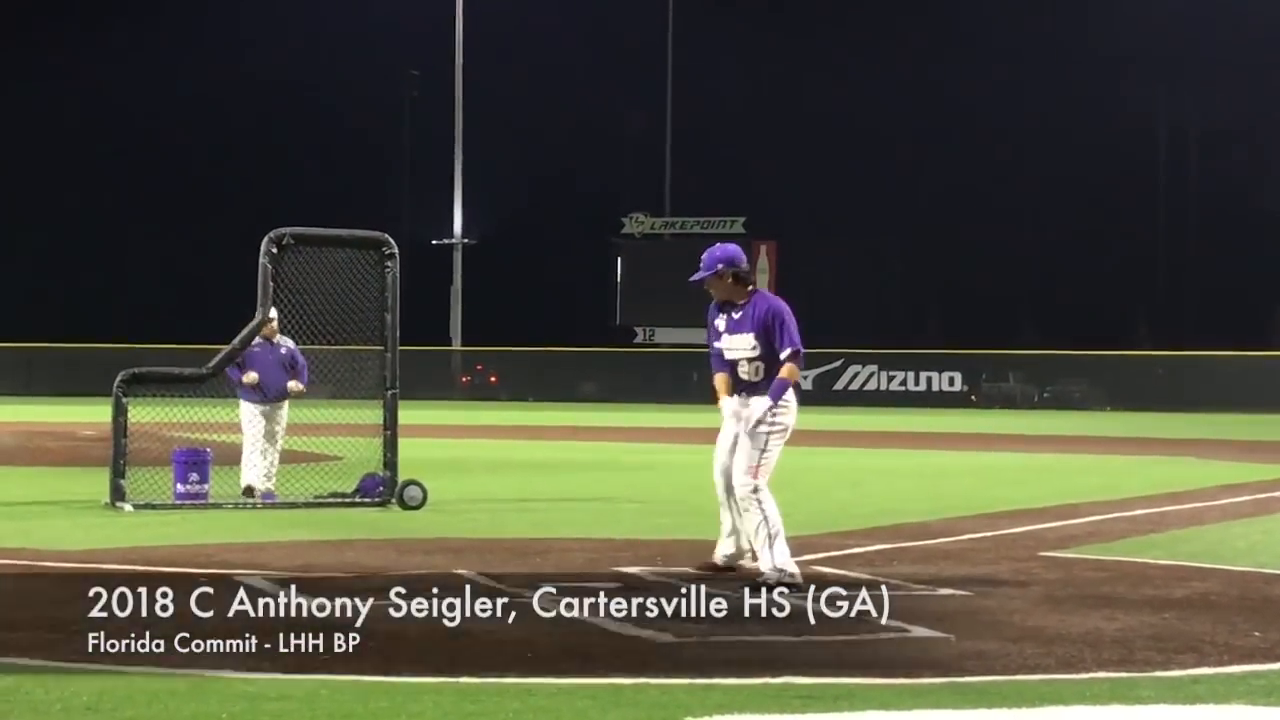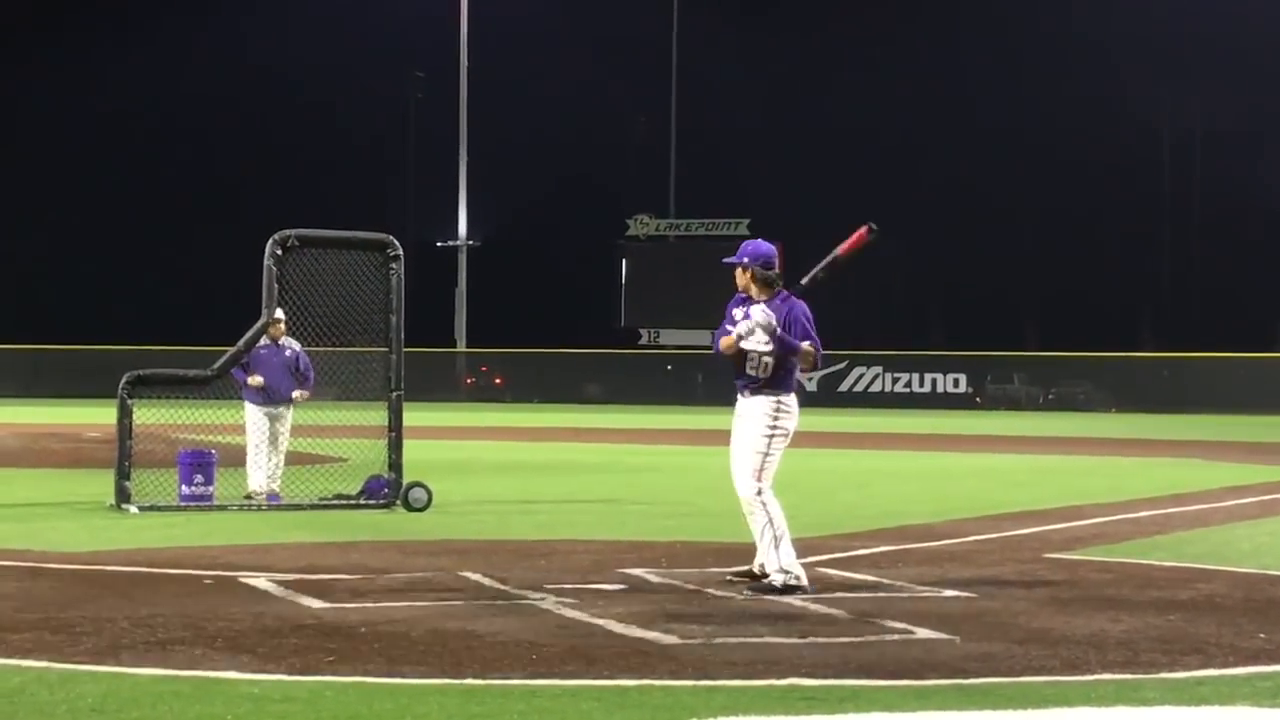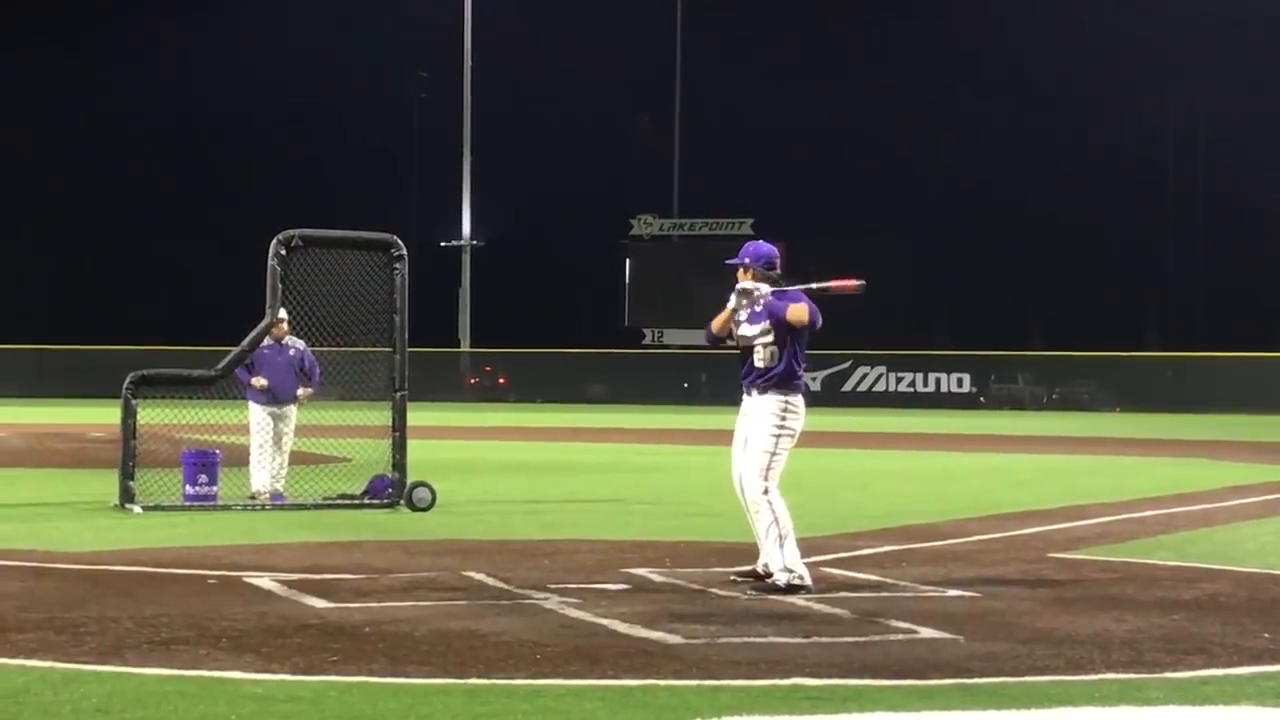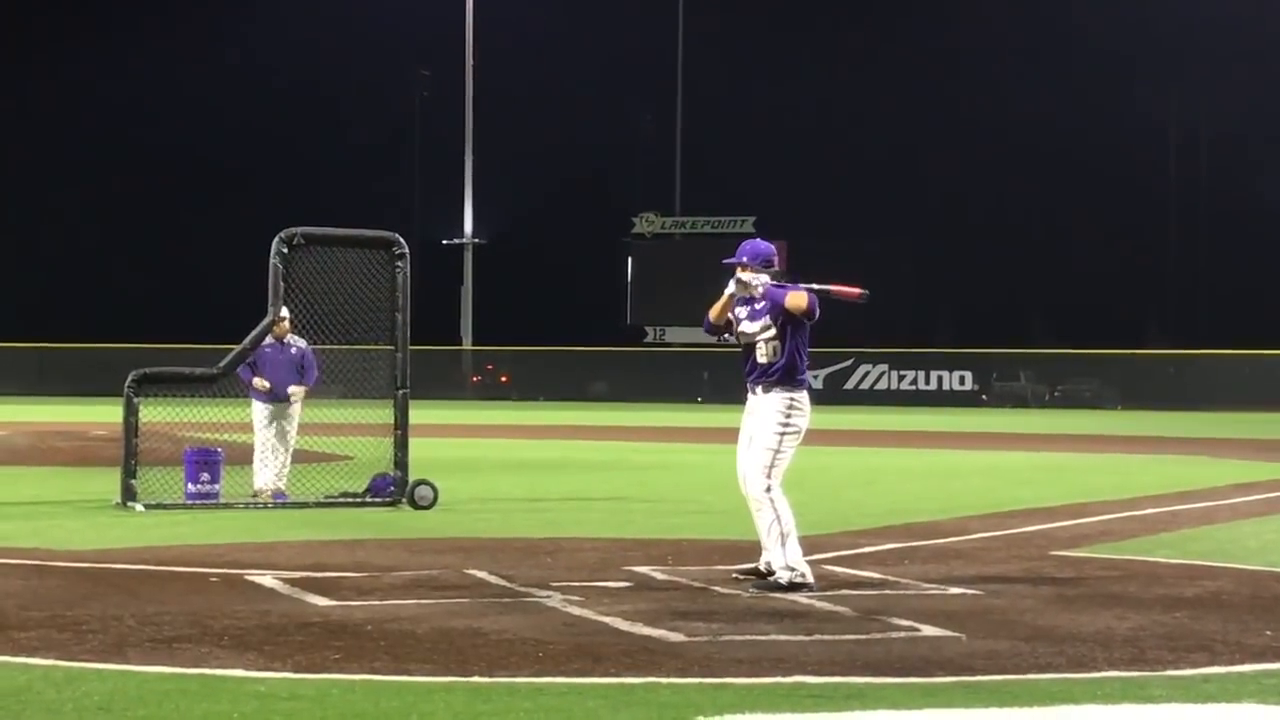
dt=0.4s
person 1, frame 1
left shoulder: (771, 307)
right shoulder: (718, 311)
left elbow: (793, 360)
right elbow: (718, 362)
left wrist: (768, 401)
right wrist: (726, 400)
left hip: (772, 405)
right hip: (740, 403)
left knee: (748, 483)
right knee: (725, 475)
left ankle: (780, 570)
right ankle: (731, 552)
person 1, frame 2
left shoulder: (791, 307)
right shoulder: (738, 304)
left elbow: (812, 360)
right elbow: (720, 346)
left wrist: (776, 333)
right wrist: (744, 330)
left hip: (772, 406)
right hip: (745, 403)
left knee: (754, 487)
right knee: (745, 484)
left ankle: (789, 575)
right ankle: (768, 563)
person 1, frame 3
left shoulder: (789, 299)
right shoulder: (744, 307)
left elbow: (811, 318)
right elbow: (713, 336)
left wrist: (767, 301)
right wrist: (734, 305)
left hip: (779, 406)
right hip: (751, 402)
left knee: (759, 485)
right knee: (744, 482)
left ankle: (792, 573)
right ankle: (771, 562)
person 1, frame 4
left shoulder: (787, 295)
right shoulder: (742, 303)
left elbow: (809, 306)
right elbow: (712, 325)
left wrist: (766, 290)
right wrist: (732, 292)
left hip: (785, 402)
right hip: (755, 400)
left knee: (762, 482)
right knee: (749, 479)
left ankle: (794, 572)
right ankle: (773, 560)
person 2, frame 1
left shoulder: (289, 346)
right shoulder: (246, 344)
left elbow: (301, 368)
right elbow: (230, 365)
left wrist: (300, 383)
right wrist: (241, 378)
left hip: (279, 404)
right hip: (251, 403)
left knee: (273, 446)
right knee: (252, 443)
left ankle: (267, 487)
right ankle: (250, 486)
person 2, frame 2
left shoulder: (294, 347)
right shoulder: (252, 345)
left elbow: (307, 370)
right elbow: (236, 366)
left wrist: (305, 390)
right wrist: (246, 380)
left hip: (283, 406)
right hip: (256, 405)
left knee: (278, 448)
right knee: (256, 447)
left ankle: (272, 489)
right ankle: (256, 490)
person 2, frame 3
left shoulder: (299, 346)
right shoulder: (256, 345)
left elbow: (313, 368)
right elbow: (240, 366)
left wrist: (310, 388)
right wrist: (250, 380)
left hip: (288, 406)
right hip: (260, 405)
left knee: (282, 448)
right knee: (260, 447)
left ankle: (276, 489)
right ankle: (259, 490)
person 2, frame 4
left shoulder: (301, 345)
right shoulder: (258, 343)
left elbow: (311, 370)
right elbow: (243, 366)
left wrist: (303, 387)
right wrist: (253, 380)
left hip: (290, 404)
right hip: (263, 403)
left knee: (285, 446)
right knee: (264, 445)
left ankle: (278, 487)
right ankle: (263, 488)
